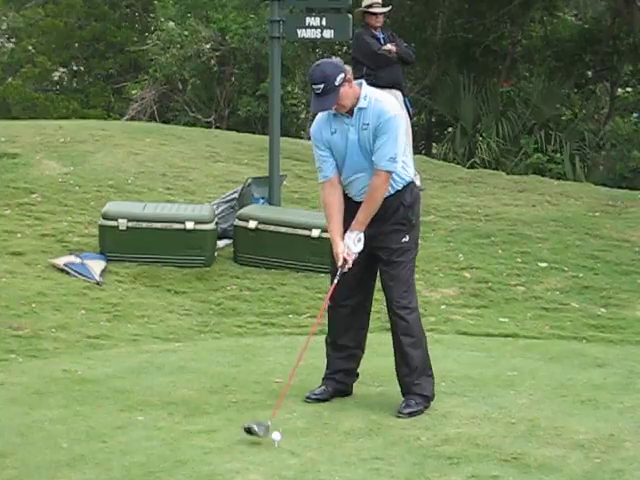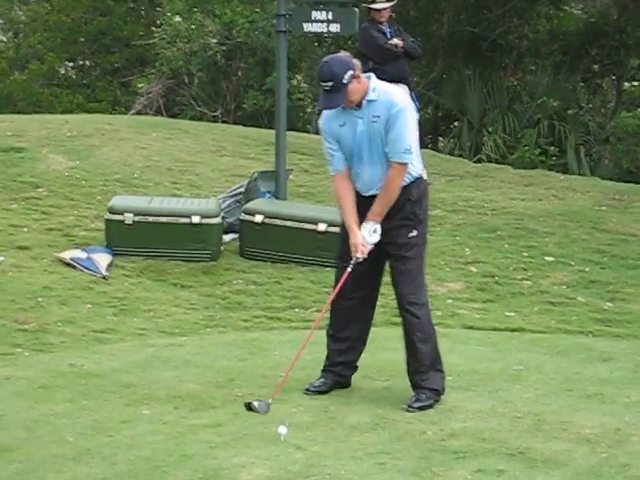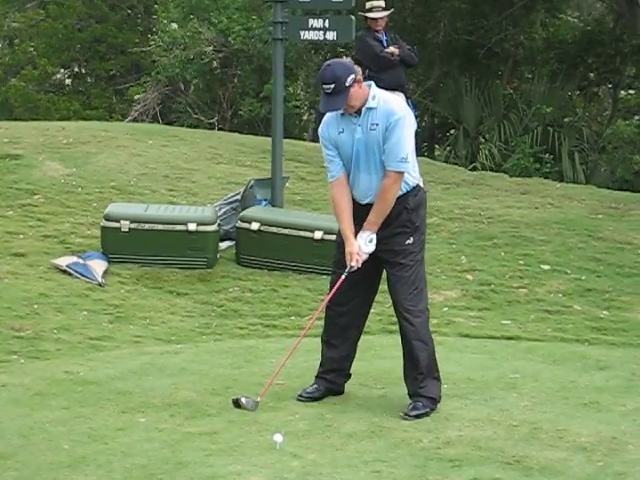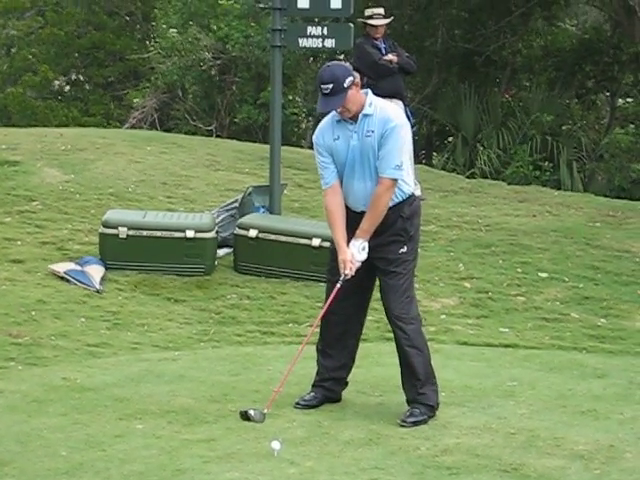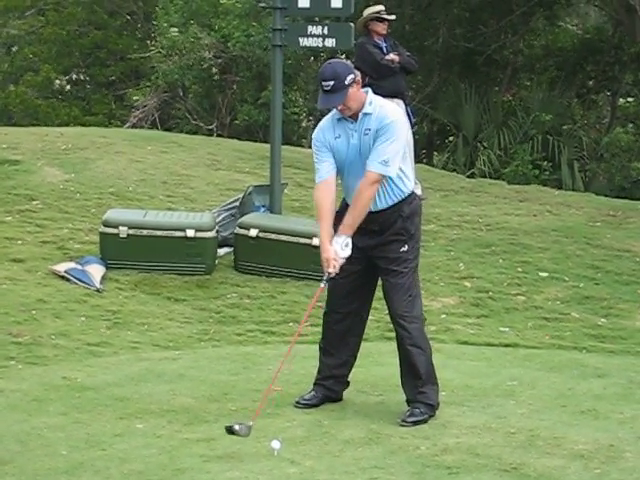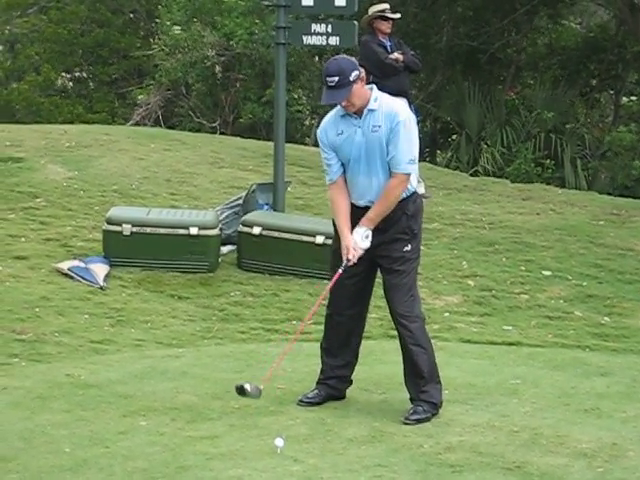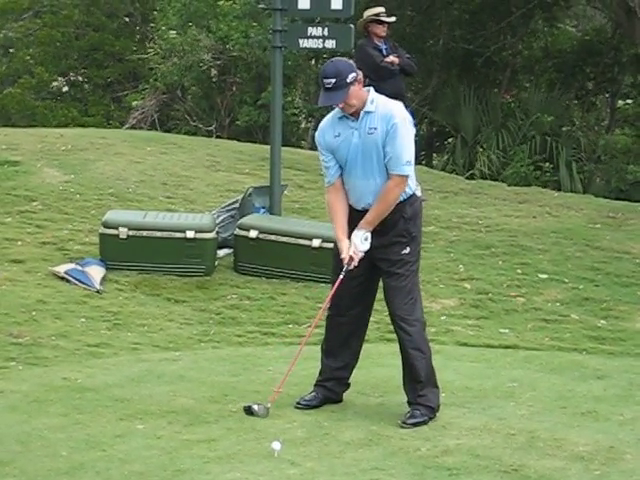
dt=0.7s
person 1, frame 1
left shoulder: (385, 111)
right shoulder: (321, 126)
left elbow: (383, 177)
right elbow: (331, 184)
left wrist: (356, 231)
right wrist: (337, 239)
left hip: (395, 207)
right hip: (353, 206)
left knee: (400, 300)
right knee: (343, 299)
left ankle: (418, 388)
right ankle: (339, 378)
person 1, frame 2
left shoulder: (395, 103)
right shoulder: (329, 118)
left elbow: (398, 168)
right elbow: (341, 176)
left wrist: (373, 222)
right wrist: (354, 231)
left hip: (402, 201)
right hip: (360, 201)
left knee: (410, 294)
right knee: (349, 292)
left ankle: (428, 382)
right ankle: (338, 369)
person 1, frame 3
left shoulder: (394, 112)
right shoulder: (329, 125)
left elbow: (394, 178)
right elbow: (339, 183)
left wrist: (370, 231)
right wrist: (350, 239)
left hip: (400, 211)
right hip: (357, 210)
left knee: (409, 302)
right knee: (343, 299)
left ankle: (425, 391)
right ankle: (331, 376)
person 1, frame 4
left shoulder: (391, 120)
right shoulder: (324, 132)
left elbow: (386, 186)
right elbow: (333, 191)
left wrist: (361, 240)
right wrist: (342, 247)
left hip: (395, 219)
right hip: (353, 218)
left knee: (401, 309)
right knee: (338, 308)
left ankle: (423, 397)
right ankle: (328, 384)
person 1, frame 5
left shoulder: (390, 118)
right shoulder: (324, 130)
left elbow: (371, 181)
right elbow: (325, 187)
left wrist: (342, 237)
right wrist: (326, 242)
left hip: (396, 219)
right hip: (355, 219)
left knee: (404, 310)
right knee: (341, 307)
left ankle: (423, 397)
right ankle: (330, 383)
person 1, frame 6
left shoulder: (396, 114)
right shoulder: (329, 127)
left elbow: (400, 178)
right elbow: (337, 185)
left wrist: (366, 227)
right wrist: (346, 235)
left hip: (397, 217)
right hip: (354, 216)
left knee: (404, 307)
right knee: (343, 306)
left ankle: (426, 395)
right ankle: (333, 382)
person 1, frame 7
left shoulder: (393, 115)
right shoulder: (326, 129)
left elbow: (398, 179)
right elbow: (335, 187)
left wrist: (365, 230)
right wrist: (343, 240)
left hip: (397, 219)
right hip: (354, 219)
left knee: (405, 311)
right knee: (343, 308)
left ankle: (424, 398)
right ankle: (331, 384)
person 2, frame 1
left shoulder: (388, 34)
right shoulder: (361, 35)
left elbow: (410, 56)
left wrist: (395, 49)
right wrist: (397, 55)
left hip: (396, 92)
left knee: (405, 133)
person 2, frame 2
left shoulder: (396, 29)
right shoulder: (367, 29)
left elbow: (417, 51)
right elbow: (383, 50)
left wrist: (401, 44)
right wrist: (402, 50)
left hip: (401, 85)
person 2, frame 3
left shoulder: (393, 37)
right shoulder: (363, 37)
left elbow: (413, 58)
right elbow: (380, 60)
left wrist: (398, 52)
right wrist: (401, 57)
left hip: (398, 92)
person 2, frame 4
left shoulder: (390, 43)
right shoulder: (362, 45)
left elbow: (412, 66)
right elbow: (378, 67)
left wrist: (396, 60)
right wrist: (398, 66)
left hip: (398, 101)
person 2, frame 5
left shoulder: (392, 43)
right shoulder: (363, 45)
left elbow: (413, 64)
right elbow: (381, 68)
left wrist: (398, 59)
right wrist: (399, 64)
left hip: (399, 101)
left ankle: (411, 187)
person 2, frame 6
left shoulder: (396, 42)
right shoulder: (367, 43)
left elbow: (417, 64)
right elbow: (385, 66)
left wrist: (402, 58)
right wrist: (403, 64)
left hip: (403, 100)
left ankle: (415, 184)
person 2, frame 7
left shoulder: (392, 46)
right shoulder: (363, 46)
left elbow: (412, 67)
right elbow: (381, 70)
left wrist: (397, 62)
right wrist: (398, 67)
